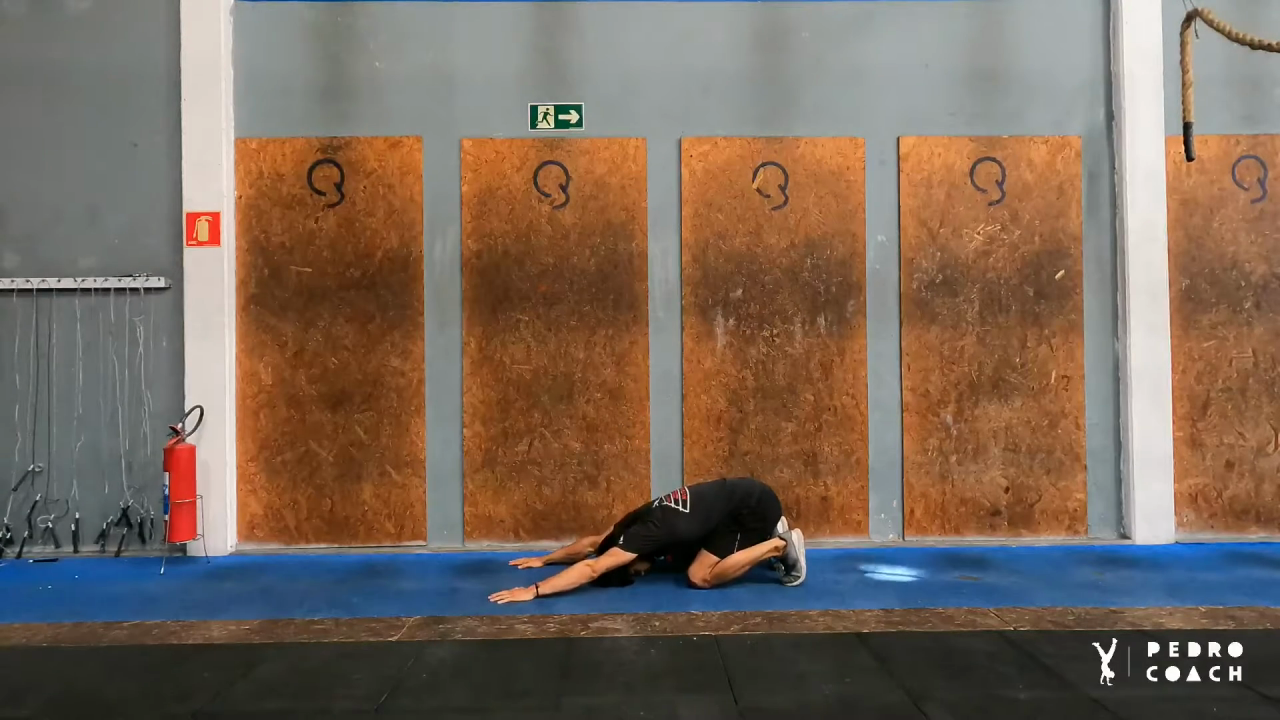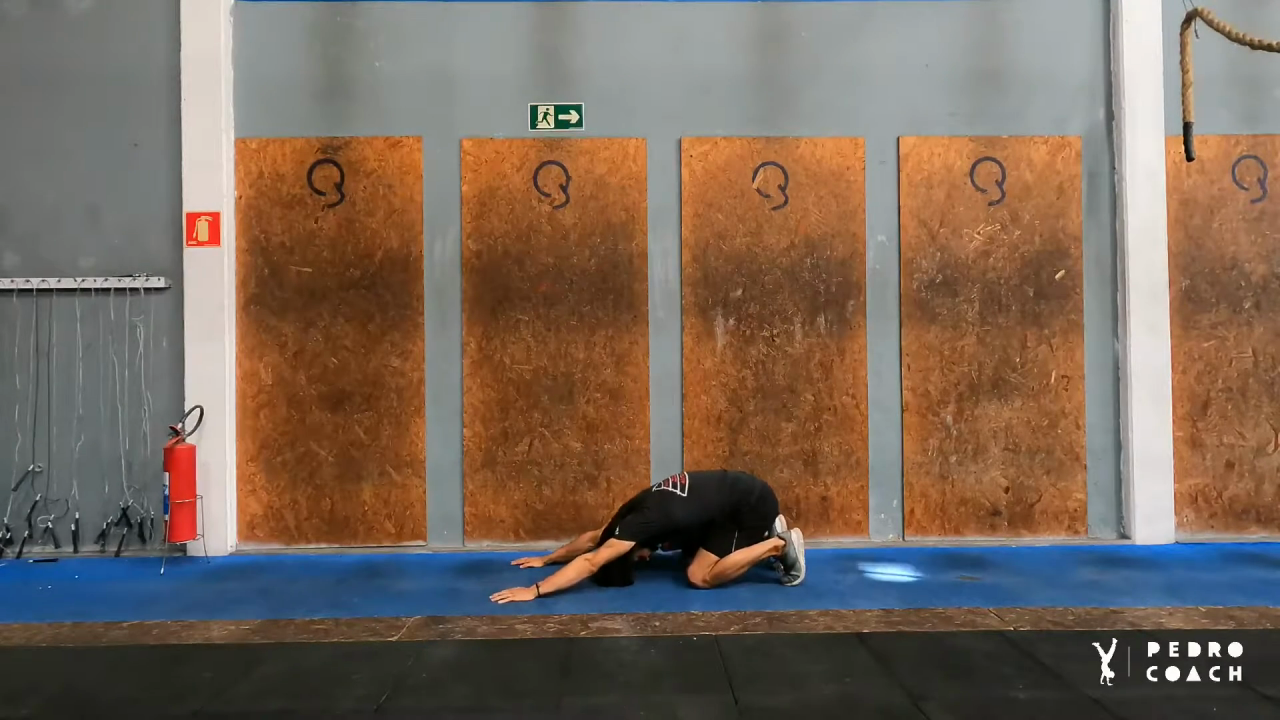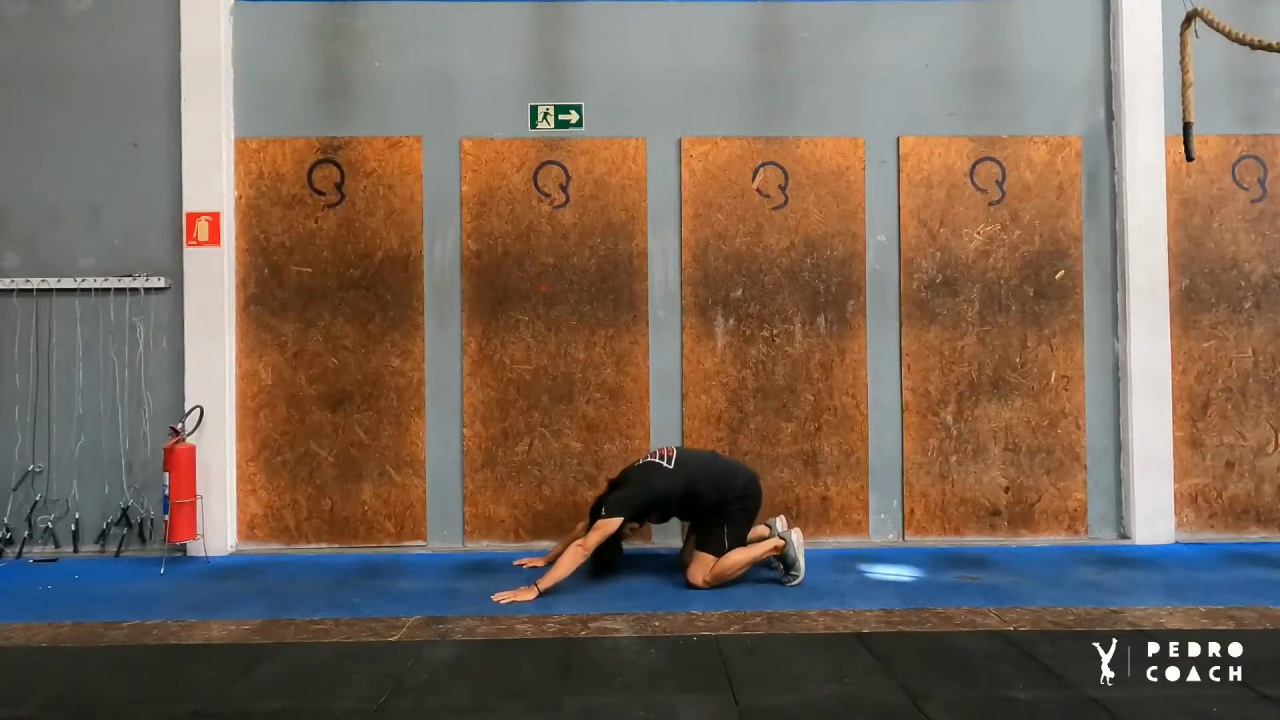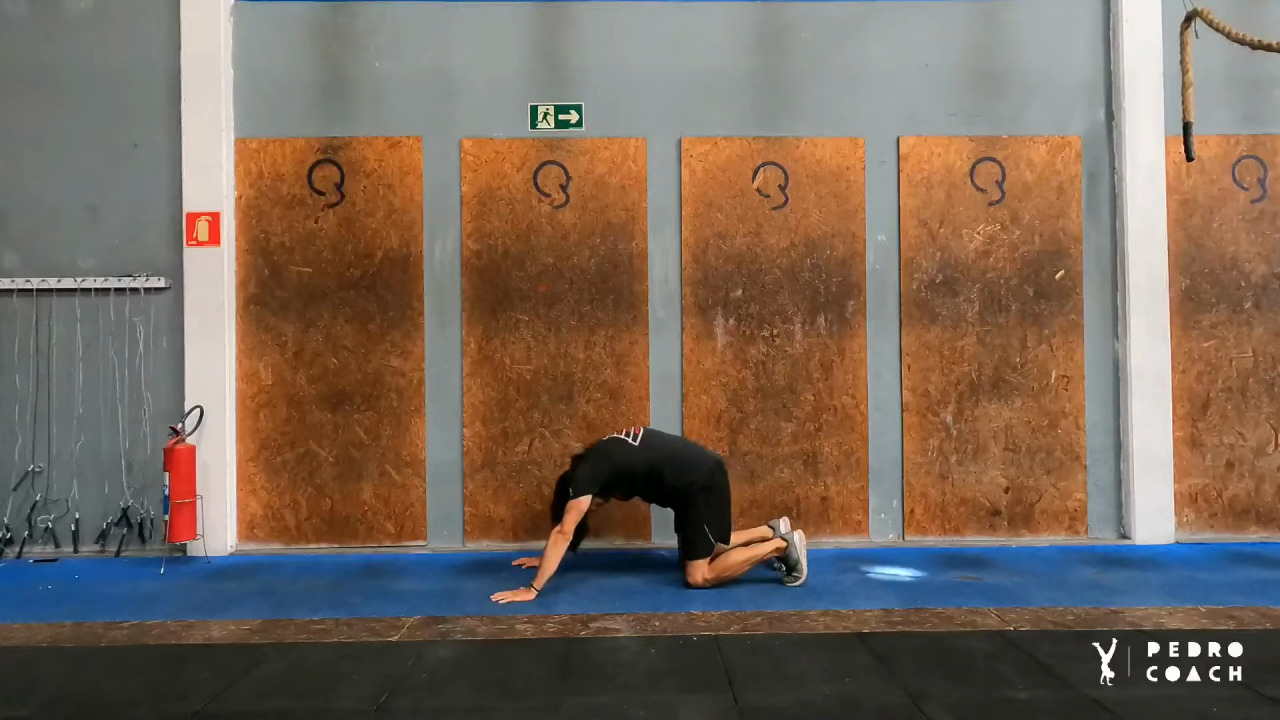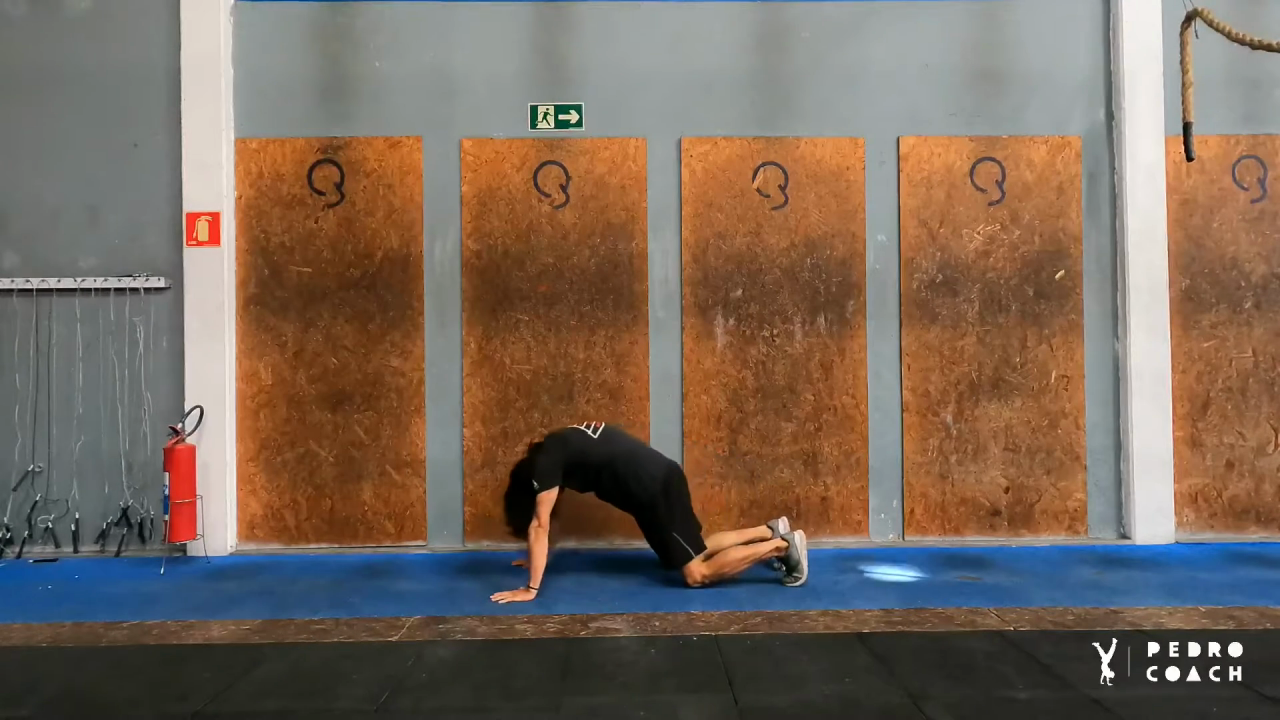
dt=0.5s
person 1, frame 1
left shoulder: (648, 534)
right shoulder: (640, 521)
left elbow: (591, 569)
right elbow: (592, 543)
left wrist: (533, 590)
right wrist: (544, 559)
left hip: (754, 506)
right hip: (742, 495)
left knee: (701, 576)
right knee: (693, 558)
left ankle: (780, 545)
right ankle: (770, 533)
person 1, frame 2
left shoulder: (643, 521)
right shoulder: (639, 510)
left elbow: (591, 562)
right elbow: (593, 538)
left wrist: (534, 590)
right wrist: (545, 559)
left hip: (752, 503)
right hip: (741, 492)
left knee: (700, 576)
right knee: (694, 557)
left ankle: (778, 545)
right ankle: (768, 531)
person 1, frame 3
left shoulder: (624, 498)
right shoulder: (627, 488)
left elbow: (583, 548)
right elbow: (585, 526)
left wrist: (536, 589)
right wrist: (547, 559)
left hip: (737, 493)
right hip: (722, 487)
left knee: (699, 576)
right knee: (690, 559)
left ankle: (780, 544)
right ankle: (769, 529)
person 1, frame 4
left shoulder: (585, 475)
right shoulder: (594, 465)
left elbow: (563, 532)
right elbow: (565, 531)
left wrist: (533, 589)
right wrist: (544, 558)
left hip: (700, 483)
right hip: (697, 475)
left knee: (698, 576)
right knee: (697, 552)
left ankle: (781, 545)
right ankle: (772, 531)
person 1, frame 5
left shoulder: (543, 462)
right shoulder: (555, 452)
left elbow: (539, 525)
right elbow: (550, 517)
left wrist: (531, 588)
right wrist: (541, 558)
left hip: (656, 488)
right hip: (658, 479)
left knee: (697, 573)
right knee: (695, 551)
left ankle: (782, 546)
right ankle: (771, 531)
